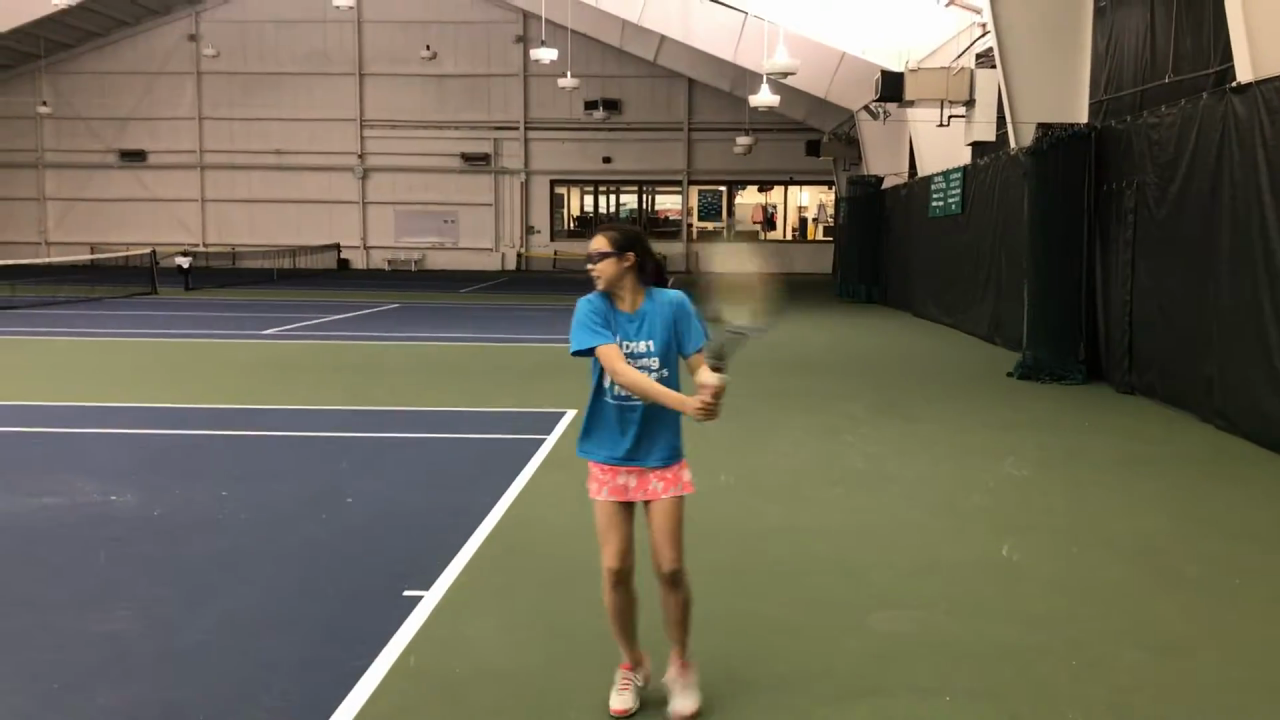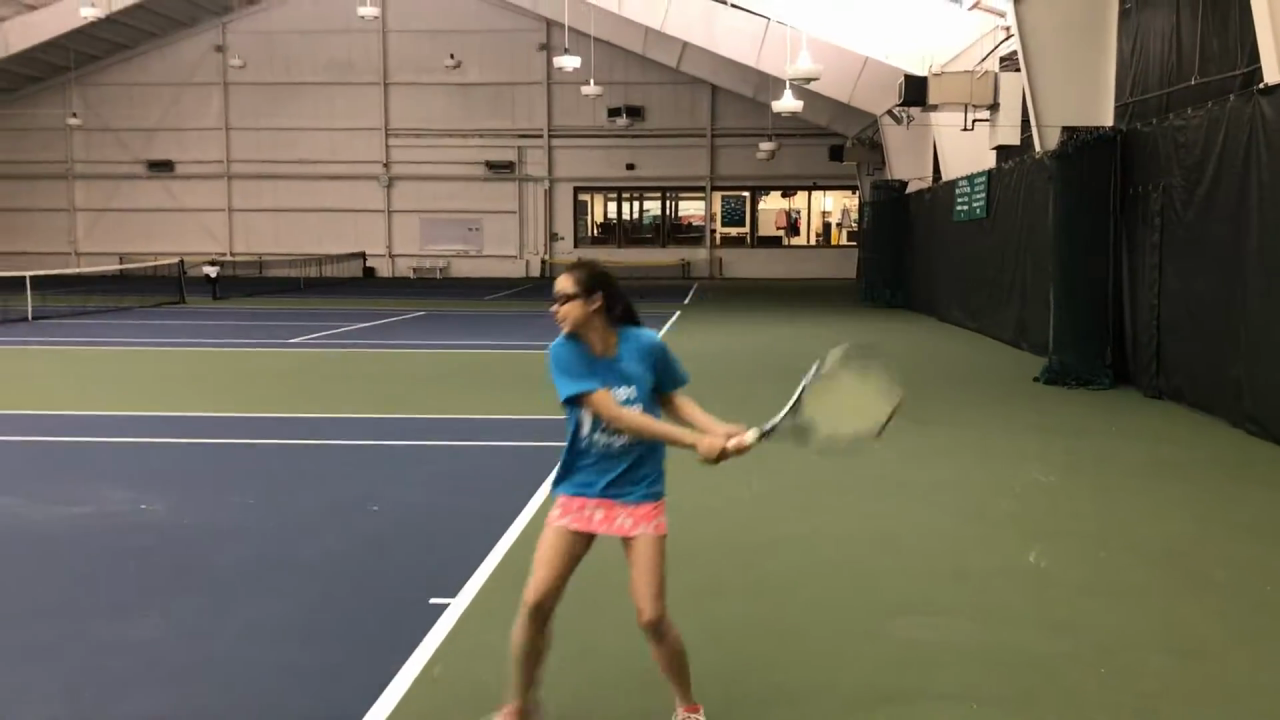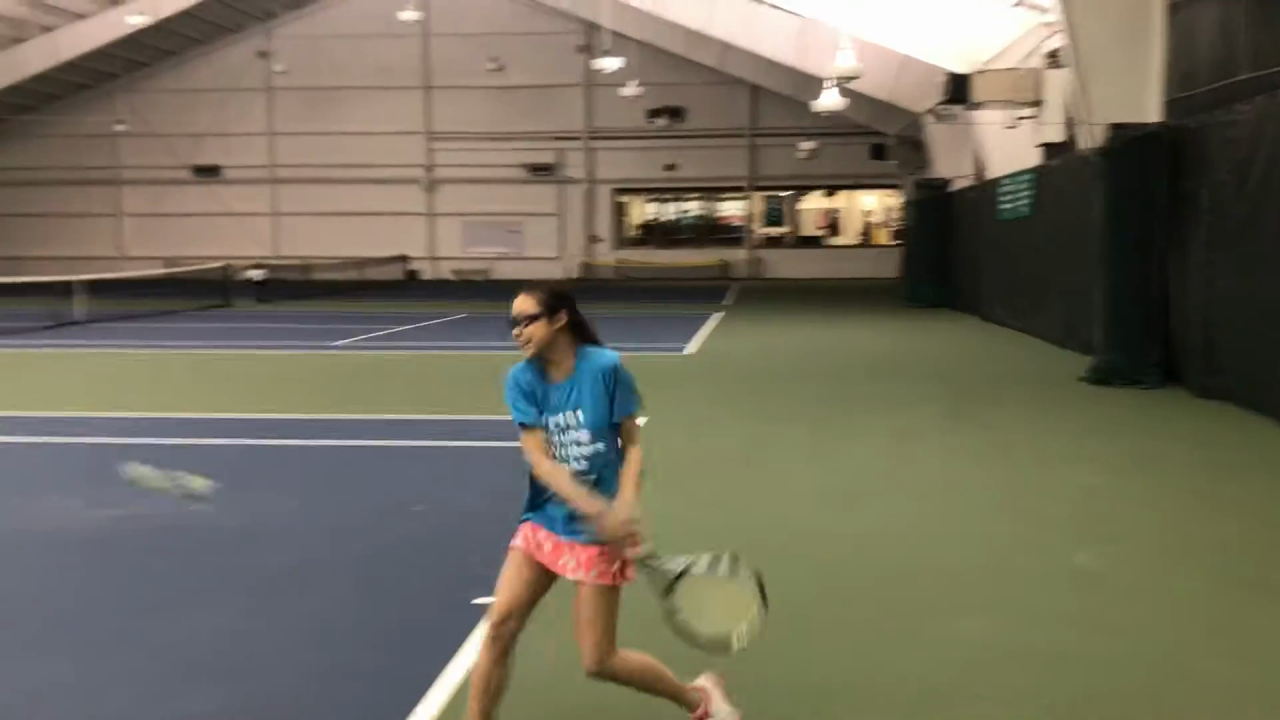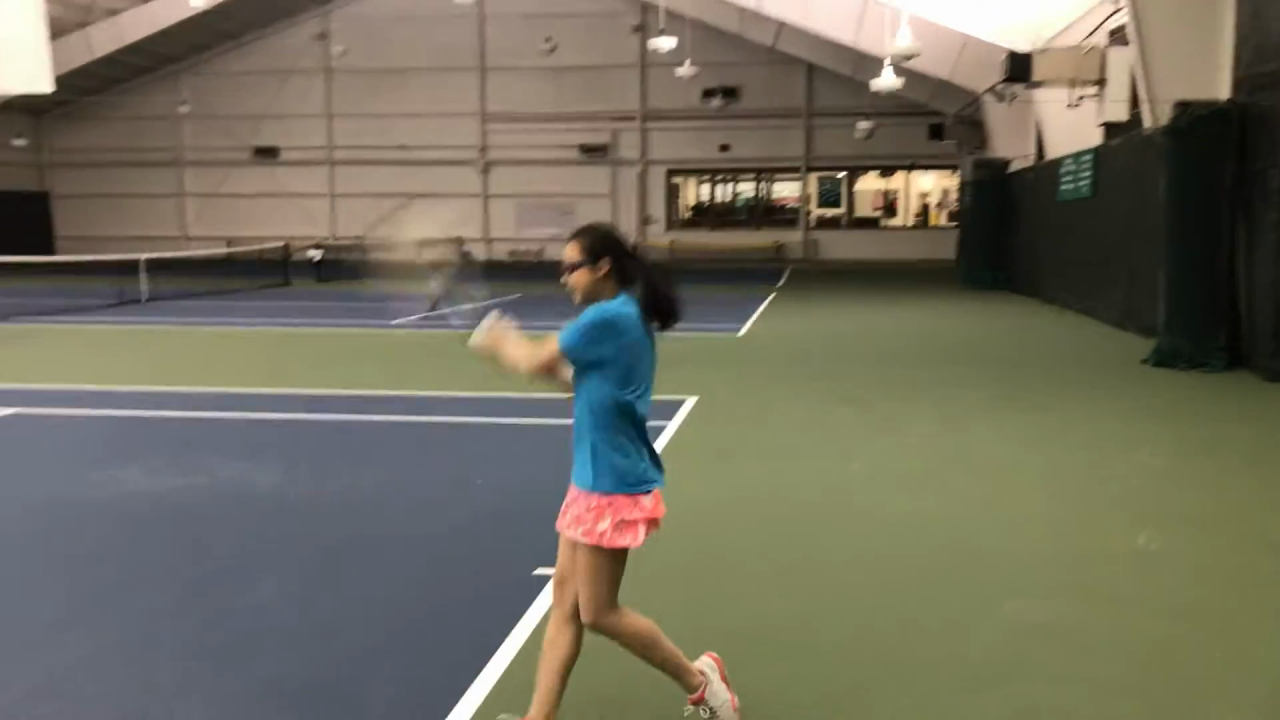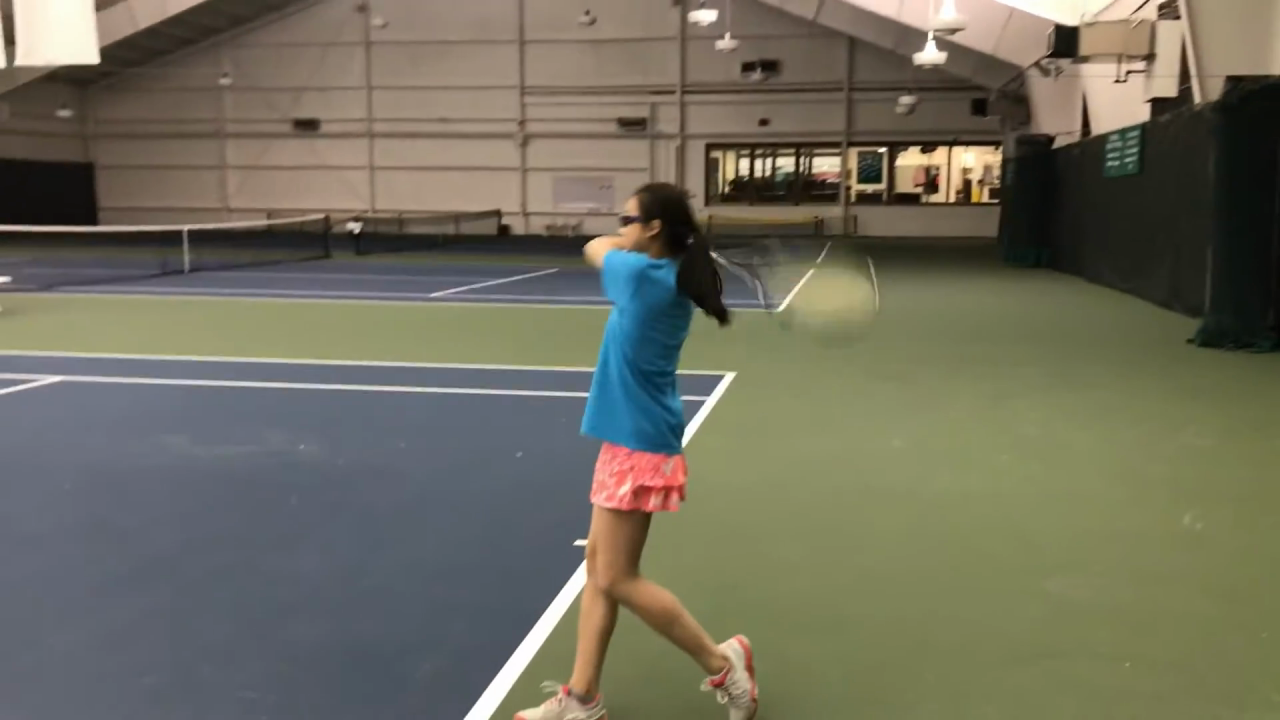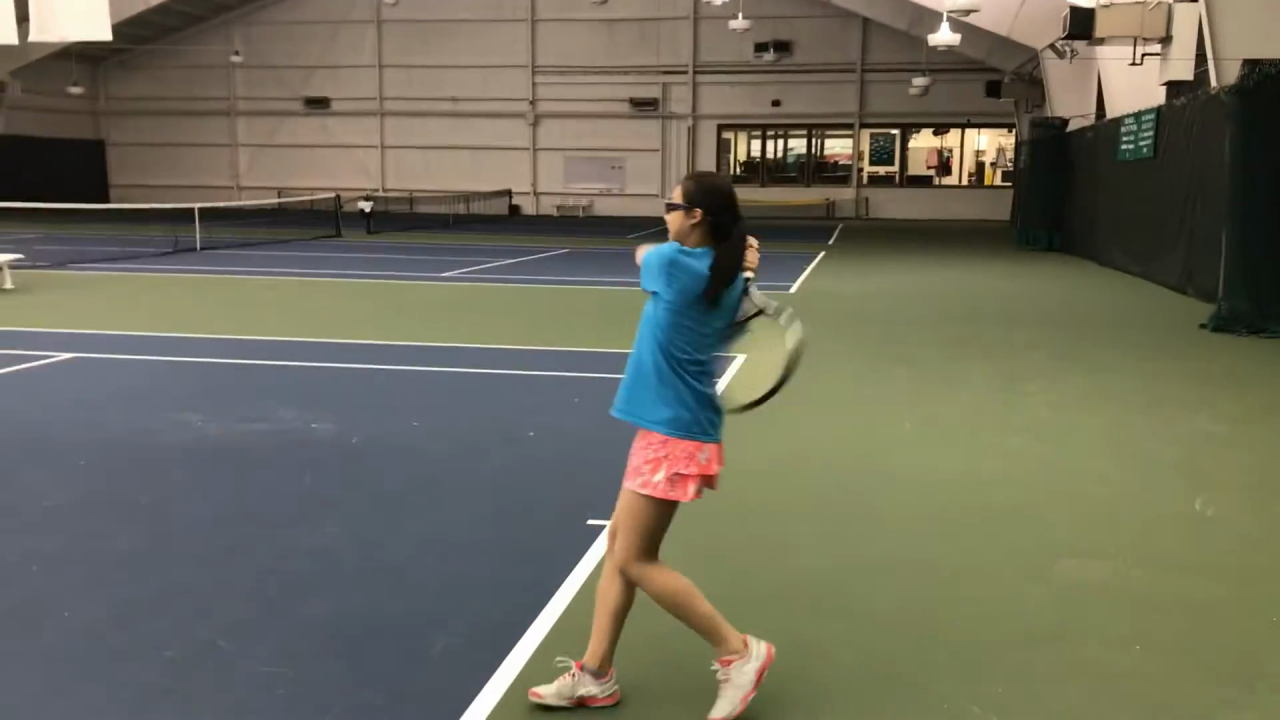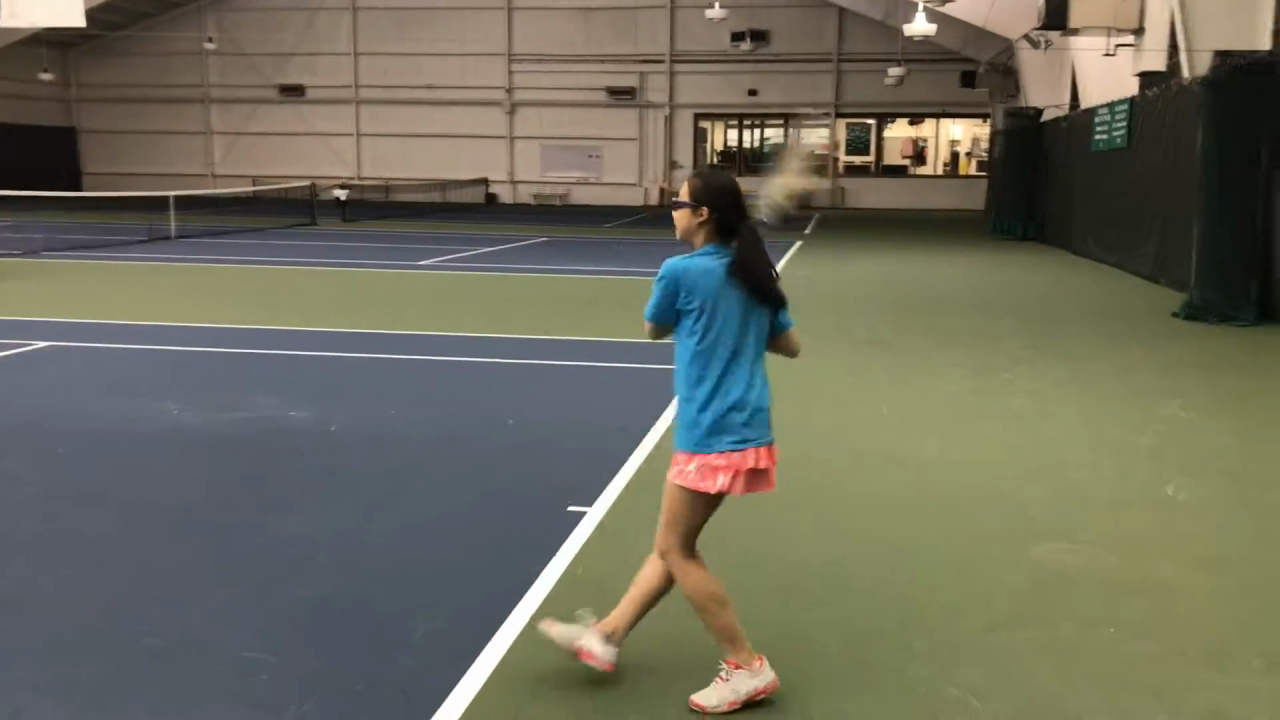
dt=0.2s
person 1, frame 1
left shoulder: (673, 304)
right shoulder: (591, 309)
left elbow: (699, 368)
right elbow: (617, 368)
left wrist: (710, 385)
right wrist: (679, 402)
left hip: (661, 457)
right hip: (608, 456)
left knee: (669, 567)
right knee: (616, 569)
left ankle: (681, 668)
right ankle: (632, 666)
person 1, frame 2
left shoulder: (646, 345)
right shoulder: (564, 353)
left elbow: (672, 399)
right elbow: (614, 416)
left wrist: (716, 428)
right wrist: (693, 440)
left hip: (637, 497)
right hip: (579, 493)
left knee: (651, 617)
right knee: (535, 603)
person 1, frame 3
left shoulder: (607, 367)
right shoulder: (522, 379)
left elbow: (631, 443)
right elbow: (537, 459)
left wrist: (625, 505)
right wrist: (587, 504)
left hip: (605, 530)
right hip: (544, 522)
left knee: (599, 661)
right knee: (499, 628)
person 1, frame 4
left shoulder: (605, 319)
right shoulder: (628, 315)
left elbow: (538, 363)
right elbow: (570, 375)
left wrist: (499, 342)
right wrist: (512, 339)
left hip: (615, 487)
right hip: (593, 481)
left knee: (598, 614)
right knee: (566, 604)
left ankle: (697, 679)
person 1, frame 5
left shoulder: (639, 272)
right shoulder: (673, 283)
left elbow: (596, 249)
left wrist: (625, 241)
left hip: (638, 446)
right hip: (630, 441)
left knee: (618, 580)
right knee: (599, 566)
left ankle: (721, 661)
person 1, frame 6
left shoulder: (672, 263)
right shoulder: (728, 282)
left elbow: (644, 254)
left wrist: (707, 250)
right wrist: (731, 250)
left hip: (672, 434)
right hip: (675, 430)
left knee: (635, 560)
right knee: (619, 546)
left ankle: (739, 653)
right ankle: (594, 674)
person 1, frame 7
left shoulder: (680, 272)
right shoulder: (756, 276)
left elbow: (655, 329)
right elbow: (789, 347)
left hip: (713, 437)
right hip: (745, 430)
left knee: (676, 550)
right knee: (671, 544)
left ankle: (746, 666)
right ankle: (605, 636)
